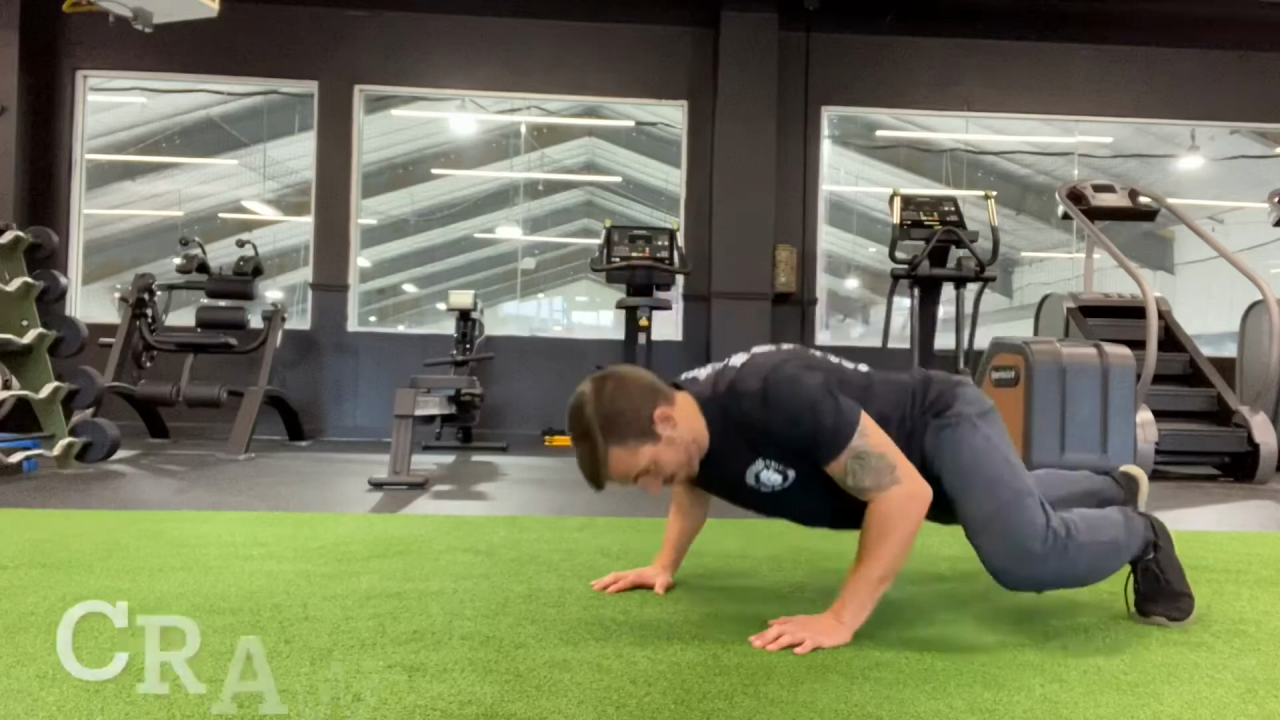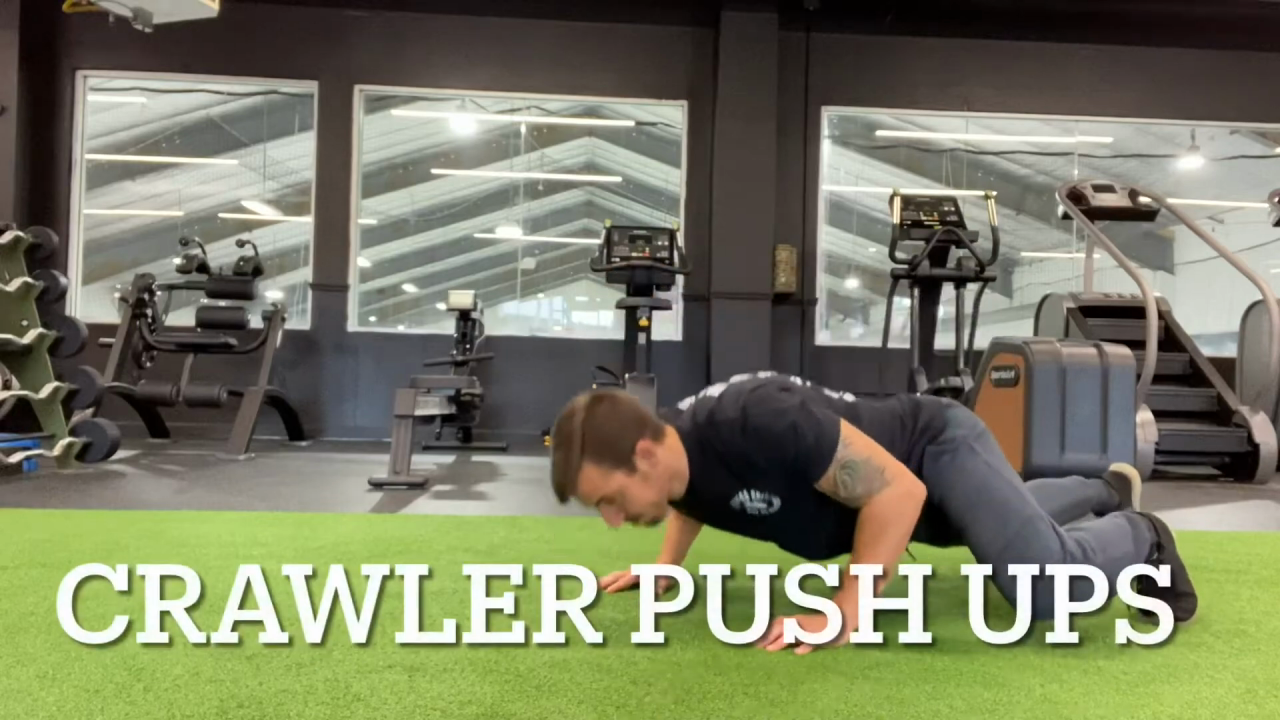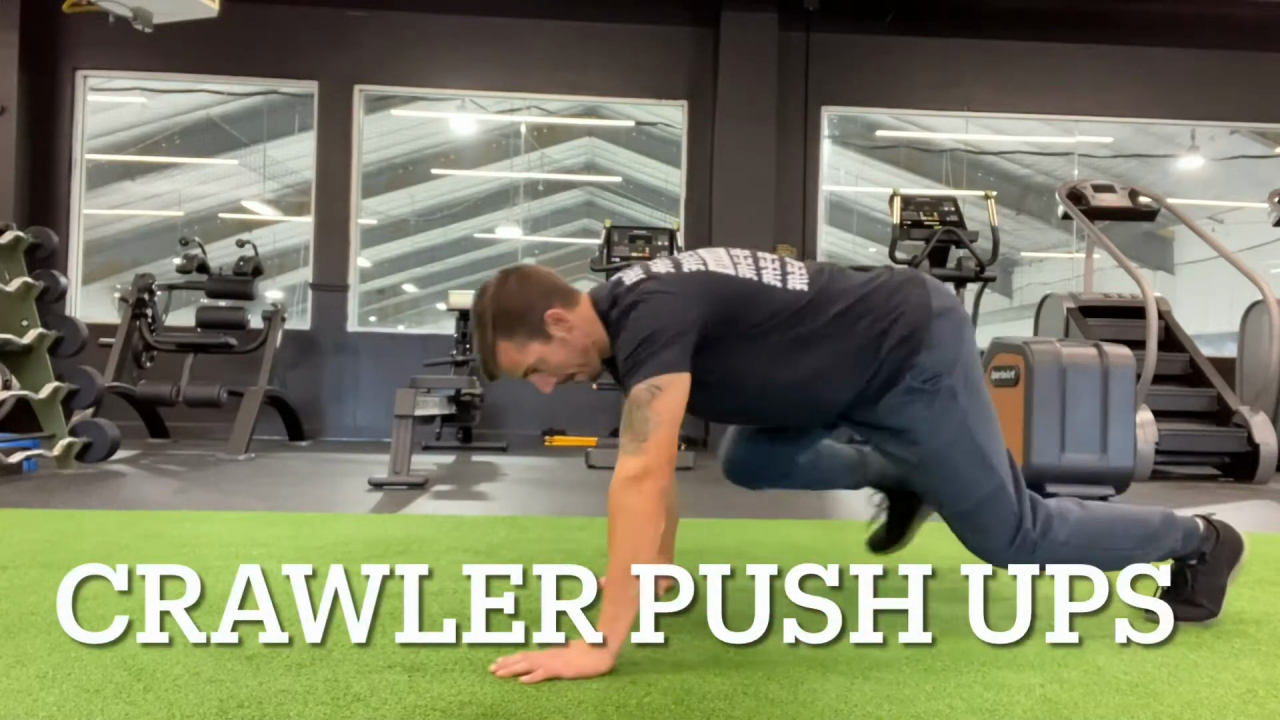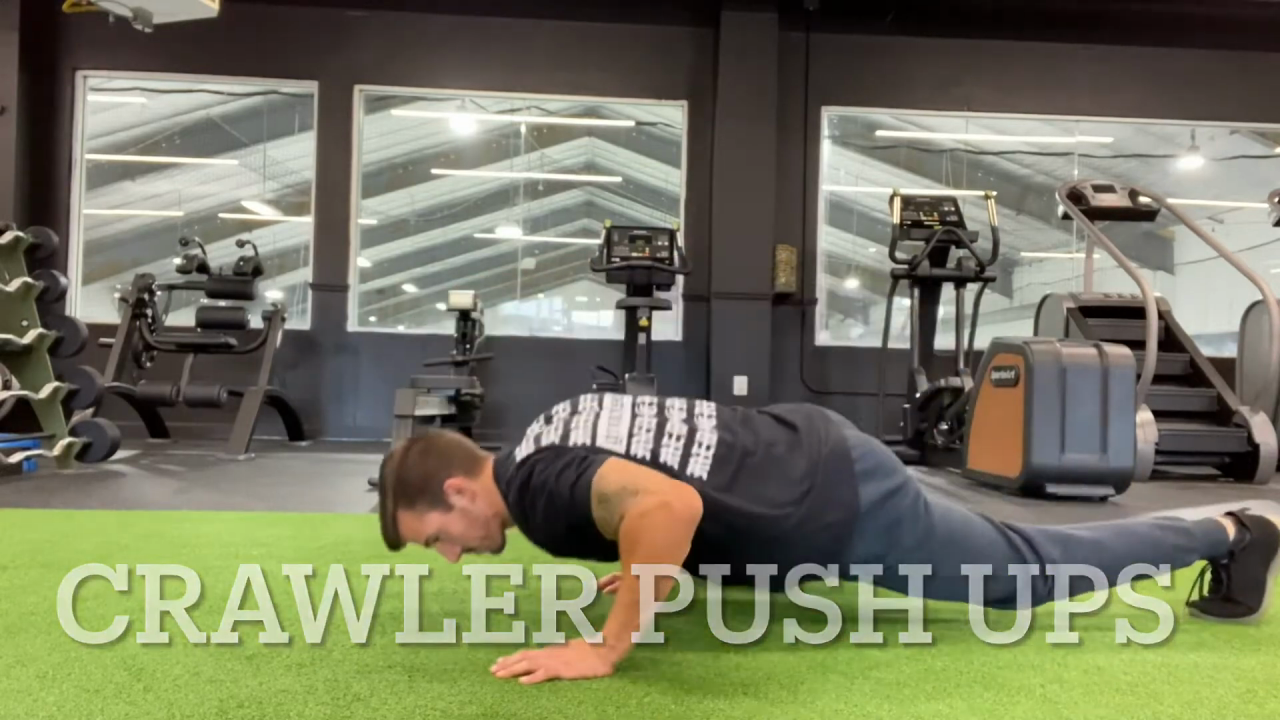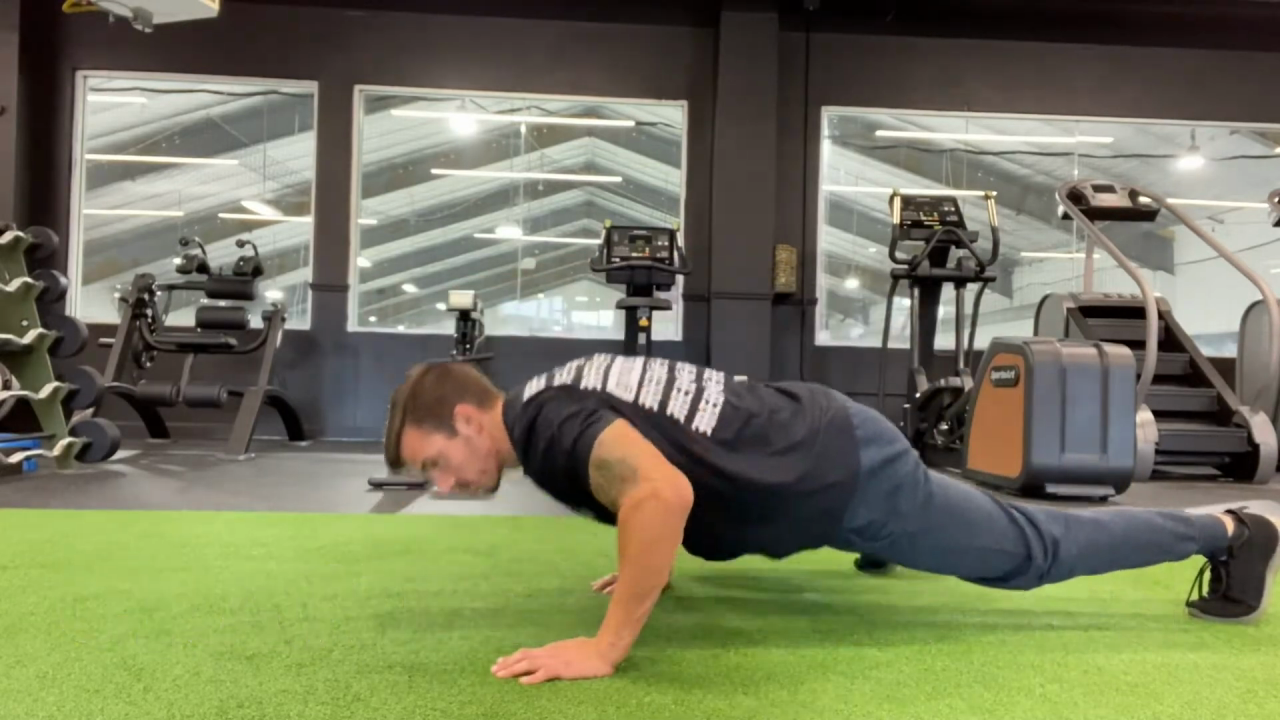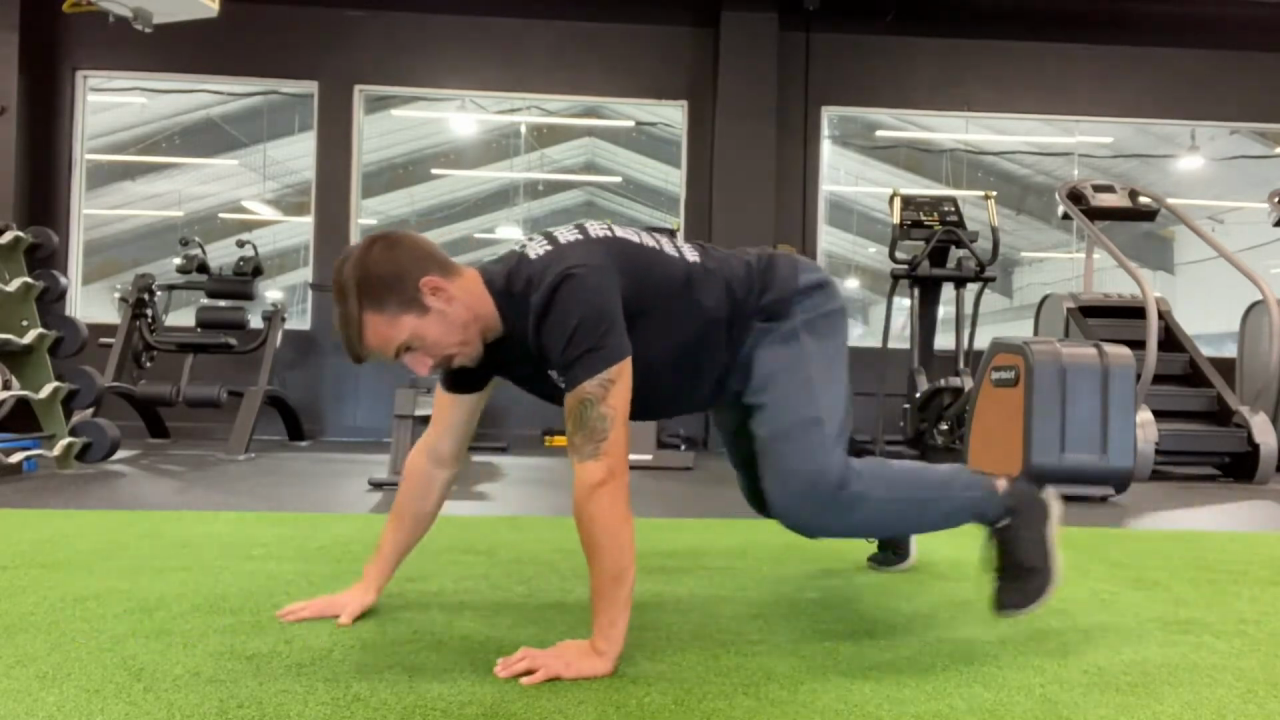
dt=0.7s
person 1, frame 1
left shoulder: (772, 398)
right shoulder: (683, 424)
left elbow: (905, 493)
right elbow: (699, 481)
left wrist: (841, 618)
right wrist: (667, 561)
left hip: (943, 422)
right hip: (901, 440)
left knee: (1026, 552)
right knee: (1005, 501)
left ankle: (1134, 534)
right ankle: (1114, 487)
person 1, frame 2
left shoulder: (754, 425)
right shoulder: (674, 454)
left elbow: (898, 488)
left wrist: (845, 612)
right wrist: (667, 564)
left hip: (936, 446)
right hip: (899, 485)
left knee: (1043, 582)
right knee: (1011, 514)
left ankle: (1138, 536)
right ankle: (1109, 490)
person 1, frame 3
left shoulder: (648, 318)
right shoulder: (626, 327)
left elbow: (640, 477)
right elbow: (654, 463)
left wrist: (604, 643)
right wrist: (657, 569)
left hip: (914, 348)
right hip: (852, 361)
left knee: (1008, 532)
right knee: (749, 461)
left ankle: (1196, 540)
right ankle: (902, 482)
person 1, frame 4
left shoulder: (543, 487)
right shoulder: (548, 443)
left elbow: (672, 507)
left wrist: (606, 647)
right wrist: (647, 563)
left hip: (844, 503)
right hip: (810, 442)
left knee: (1027, 570)
right ankle: (884, 561)
person 1, frame 5
left shoulder: (550, 422)
right shoulder: (556, 400)
left elbow: (664, 497)
left wrist: (606, 646)
right wrist: (644, 565)
left hip: (849, 474)
right hip: (813, 435)
left knee: (1028, 551)
right knee: (713, 539)
right ankle: (886, 535)
person 1, frame 6
left shoulder: (566, 293)
right shoulder: (473, 319)
left elbow: (599, 476)
right elbow: (436, 455)
left wrist: (604, 646)
right wrist: (369, 584)
left hip: (788, 312)
right hip: (722, 350)
left knee: (812, 490)
right knee: (777, 494)
left ankle: (1003, 504)
right ankle: (899, 507)
